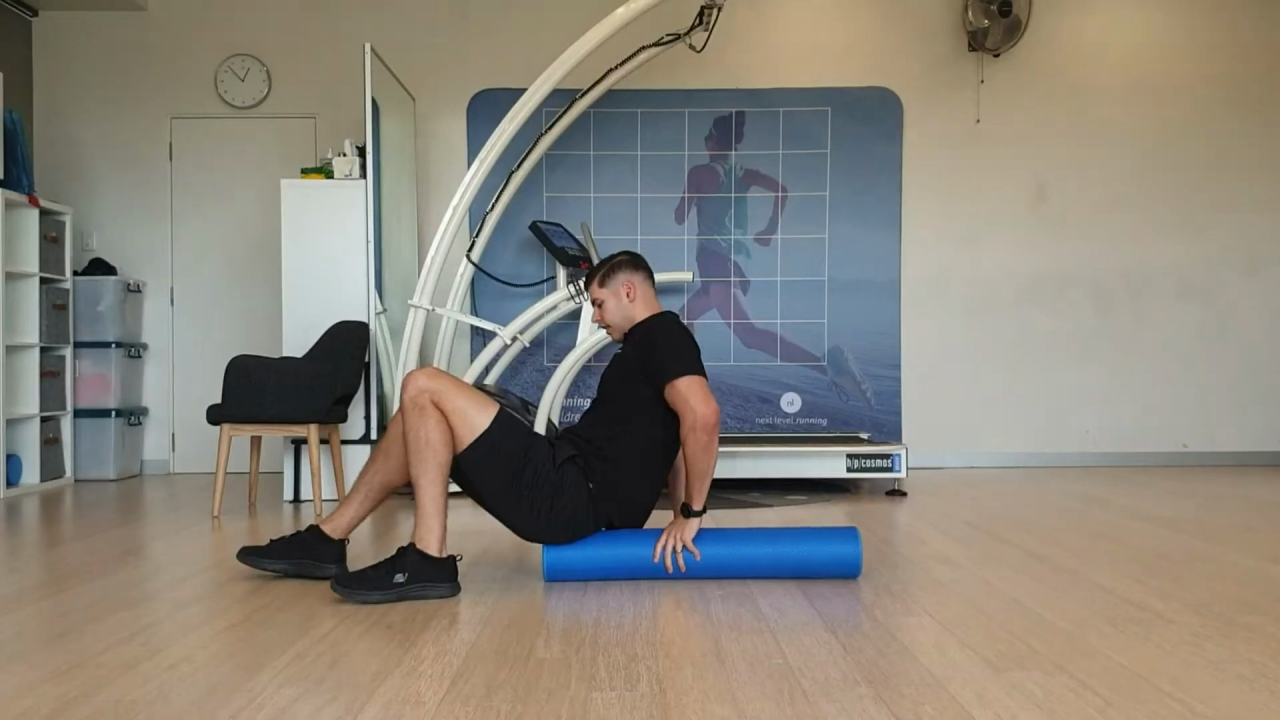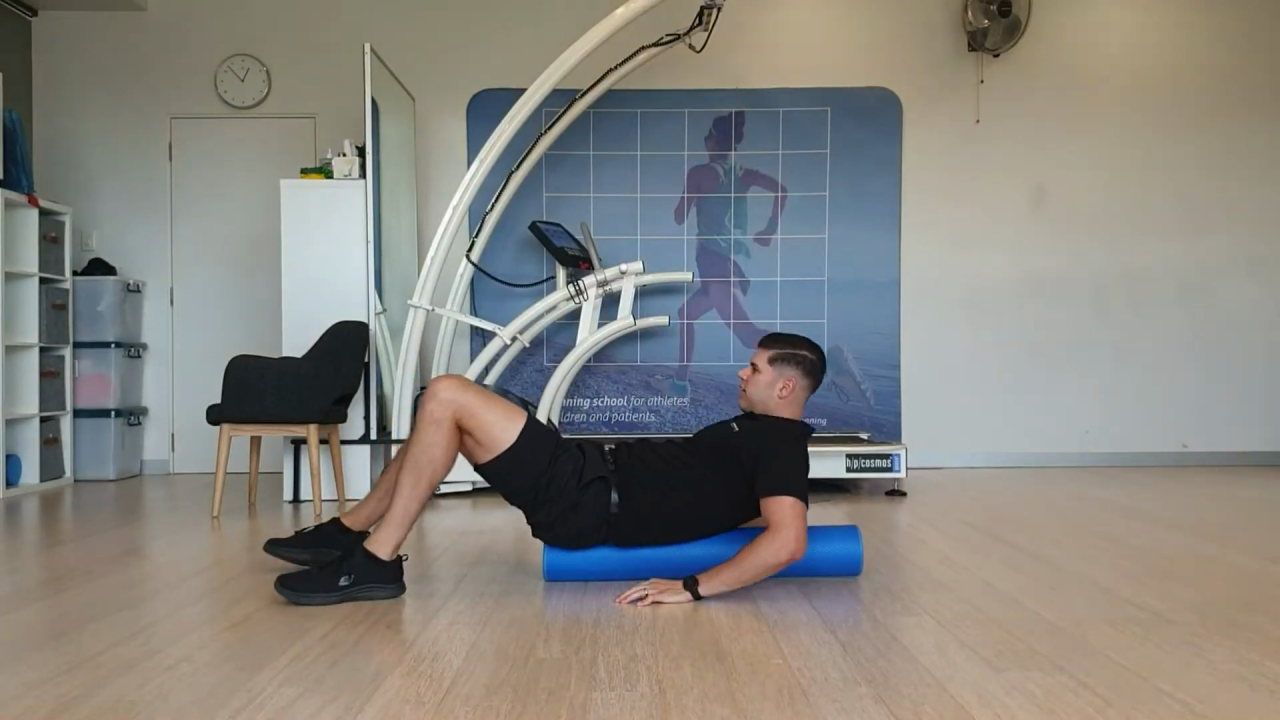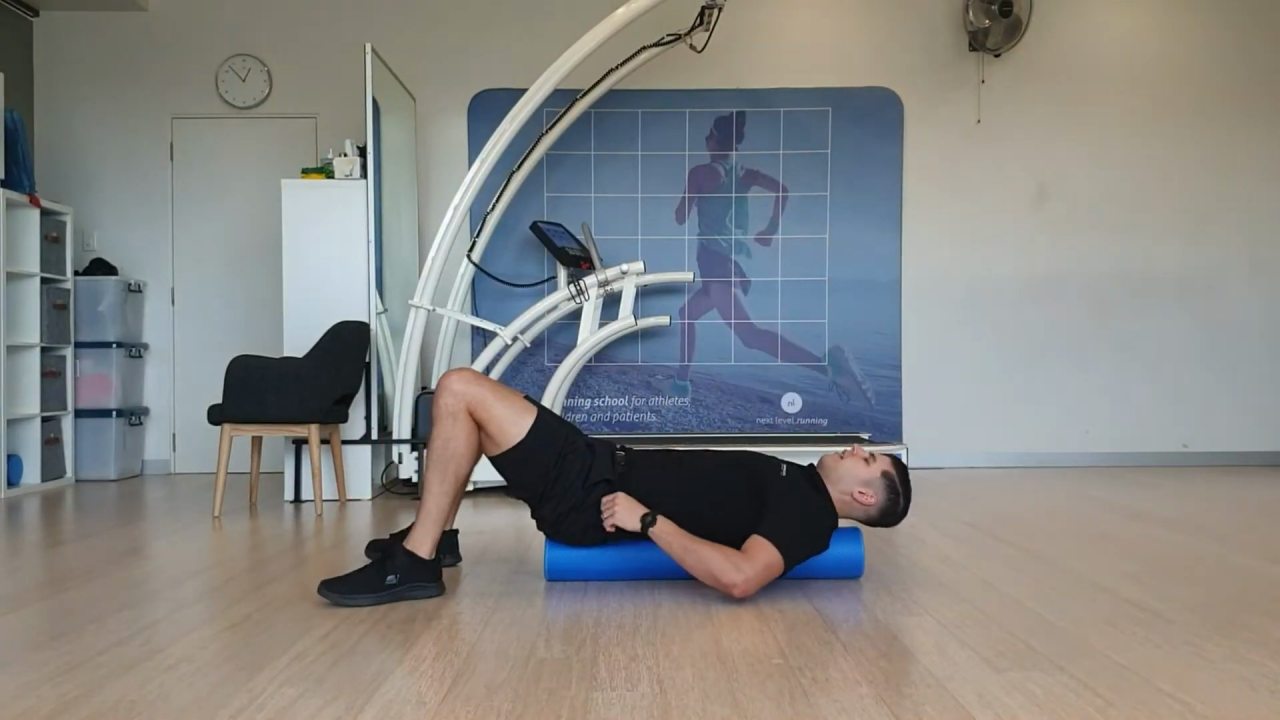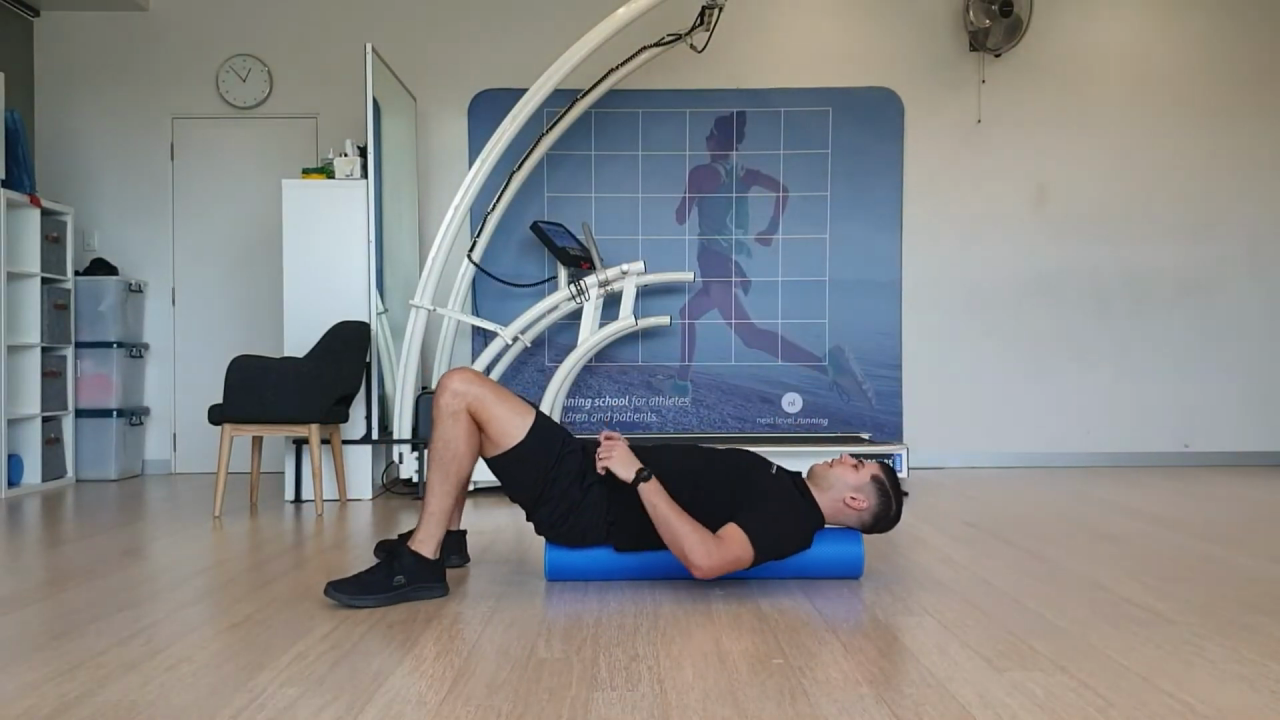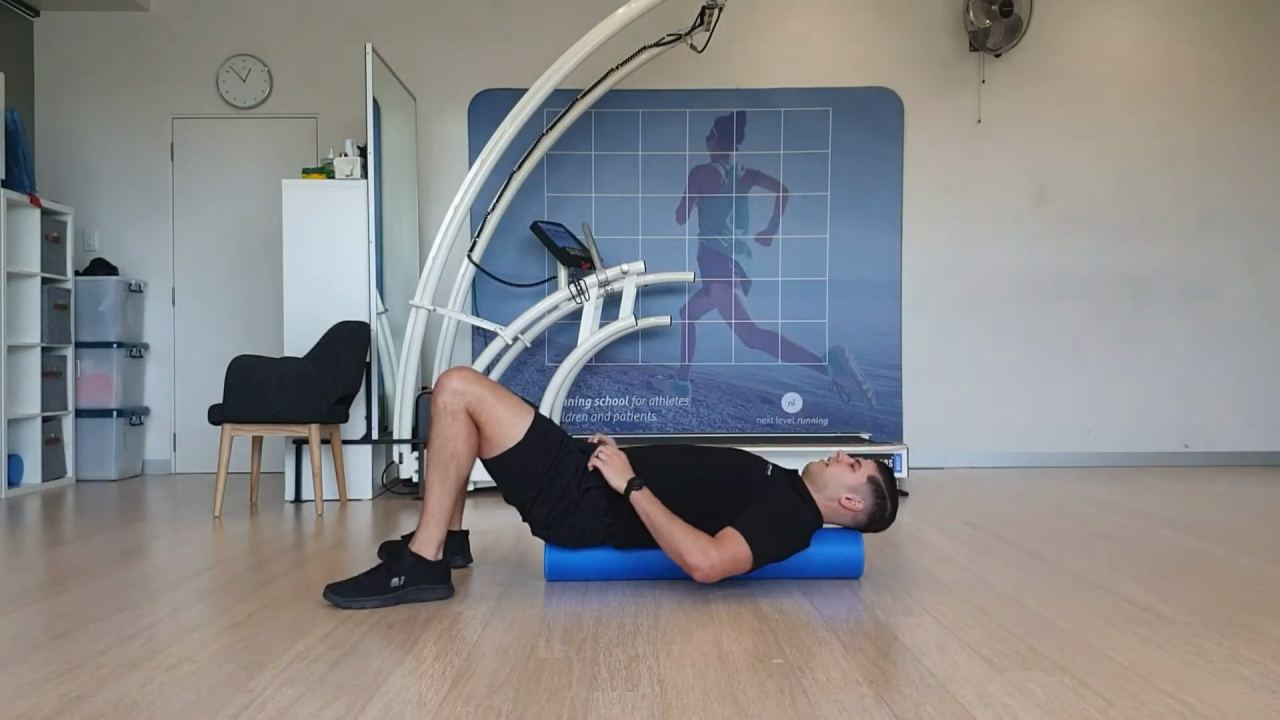
dt=1s
person 1, frame 1
left shoulder: (662, 337)
right shoulder: (653, 344)
left elbow: (702, 418)
right elbow: (673, 439)
left wrist: (690, 515)
left hip: (567, 497)
right hip: (573, 492)
left knee: (423, 388)
right knee: (418, 416)
left ankle: (428, 561)
right ankle: (326, 540)
person 1, frame 2
left shoulder: (777, 446)
right shoulder: (763, 435)
left elbow: (787, 542)
left wrist: (690, 587)
left hip: (586, 504)
right hip: (593, 475)
left knee: (446, 397)
right knee: (447, 408)
left ankle: (375, 560)
right ankle: (350, 531)
person 1, frame 3
left shoulder: (806, 516)
right shoulder: (798, 484)
left elbow: (738, 578)
left wrist: (647, 520)
left hip: (591, 500)
right hip: (608, 470)
left knee: (459, 390)
right knee: (467, 393)
left ankle: (415, 563)
right ankle: (434, 535)
person 1, frame 4
left shoulder: (792, 519)
right shoulder: (785, 490)
left elbow: (705, 557)
left wrist: (639, 477)
right wrist: (635, 456)
left hip: (585, 502)
right hip: (594, 473)
left knee: (458, 390)
right knee: (464, 392)
left ankle: (420, 563)
right ankle: (445, 536)
person 1, frame 5
left shoulder: (789, 519)
right shoulder: (782, 487)
left elbow: (704, 562)
left wrist: (631, 484)
right wrist: (626, 458)
left hip: (583, 504)
right hip: (594, 478)
left knee: (458, 389)
right knee: (461, 390)
left ankle: (422, 565)
right ankle: (447, 538)
person 2, frame 1
left shoulder: (700, 172)
right shoulder: (744, 173)
left elbow: (680, 218)
right elbow: (781, 190)
left wrist: (687, 196)
right wrist: (771, 230)
left hip: (715, 260)
right hip: (736, 260)
left knee: (748, 333)
right knee: (686, 315)
left ankle: (825, 365)
person 2, frame 2
left shoulder: (701, 173)
right shoulder: (744, 172)
left elbow: (680, 218)
right elbow: (779, 190)
left wrist: (688, 198)
right wrist: (770, 229)
left hip: (714, 260)
right hip: (734, 261)
left knee: (745, 331)
right knee: (688, 314)
right ankle: (681, 380)
person 2, frame 3
left shoulder: (701, 173)
right shoulder: (745, 173)
left elbow: (681, 218)
right elbow: (782, 190)
left wrist: (690, 196)
right wrist: (771, 230)
left hip: (715, 261)
right hip: (736, 261)
left knee: (749, 334)
right knee: (688, 314)
left ankle: (827, 366)
right ankle: (681, 382)
person 2, frame 4
left shoulder: (701, 173)
right shoulder: (746, 174)
left elbow: (681, 218)
right elbow: (782, 190)
left wrist: (691, 196)
right wrist: (771, 230)
left hip: (715, 261)
right hip: (736, 261)
left knee: (750, 334)
right knee: (688, 314)
left ankle: (828, 365)
right ankle: (681, 382)
person 2, frame 5
left shoulder: (701, 173)
right shoulder: (745, 174)
left elbow: (681, 218)
right elbow: (782, 190)
left wrist: (688, 195)
right wrist: (771, 230)
left hip: (715, 261)
right hip: (735, 262)
left knee: (750, 334)
right knee: (688, 314)
left ankle: (827, 366)
right ankle: (680, 382)
